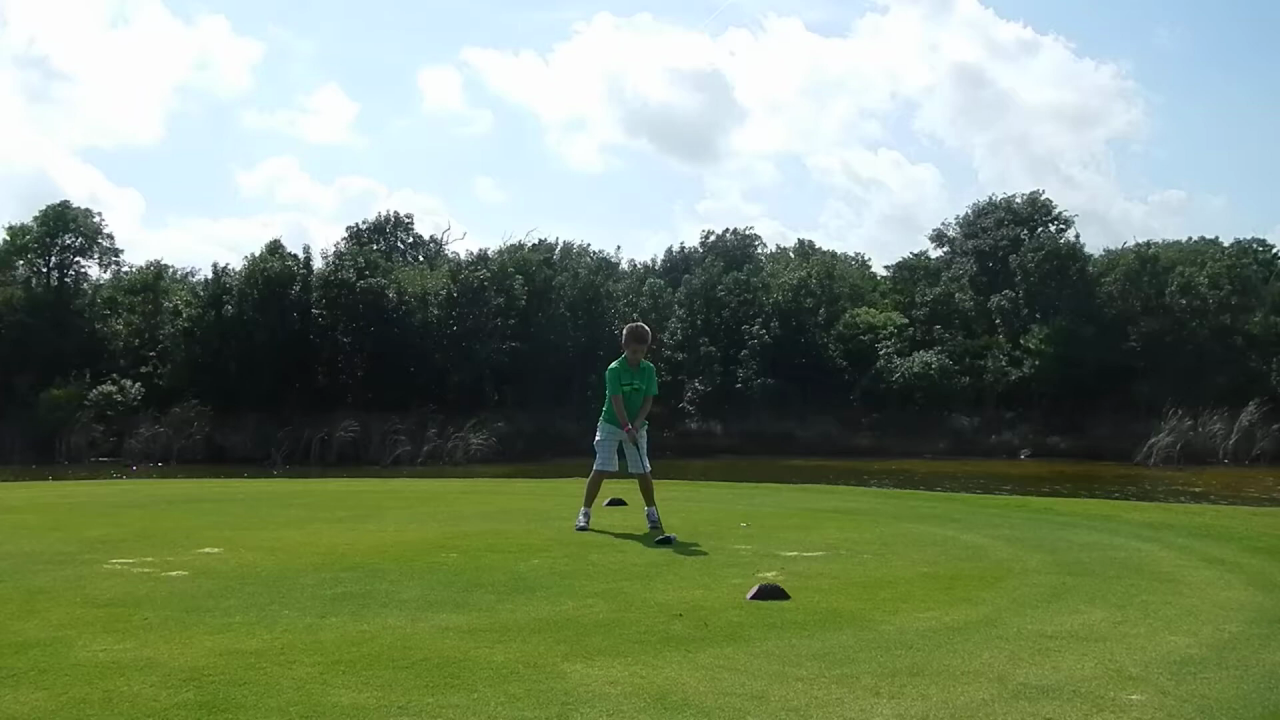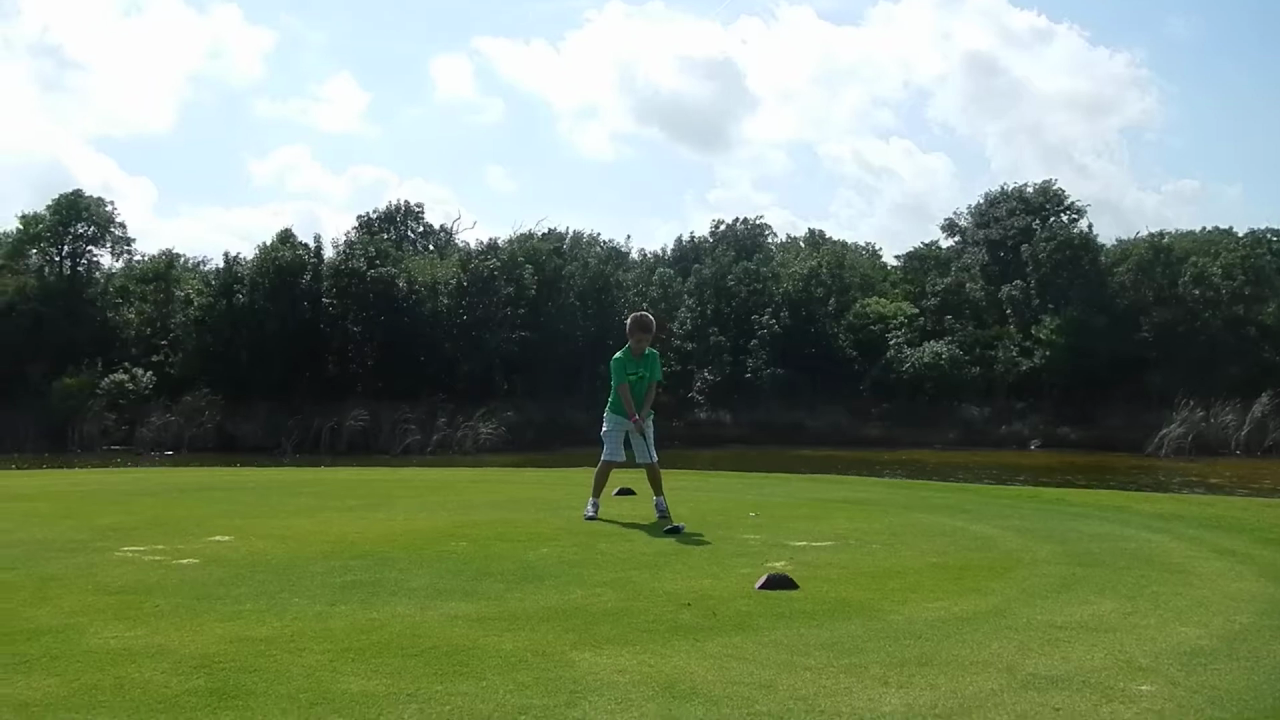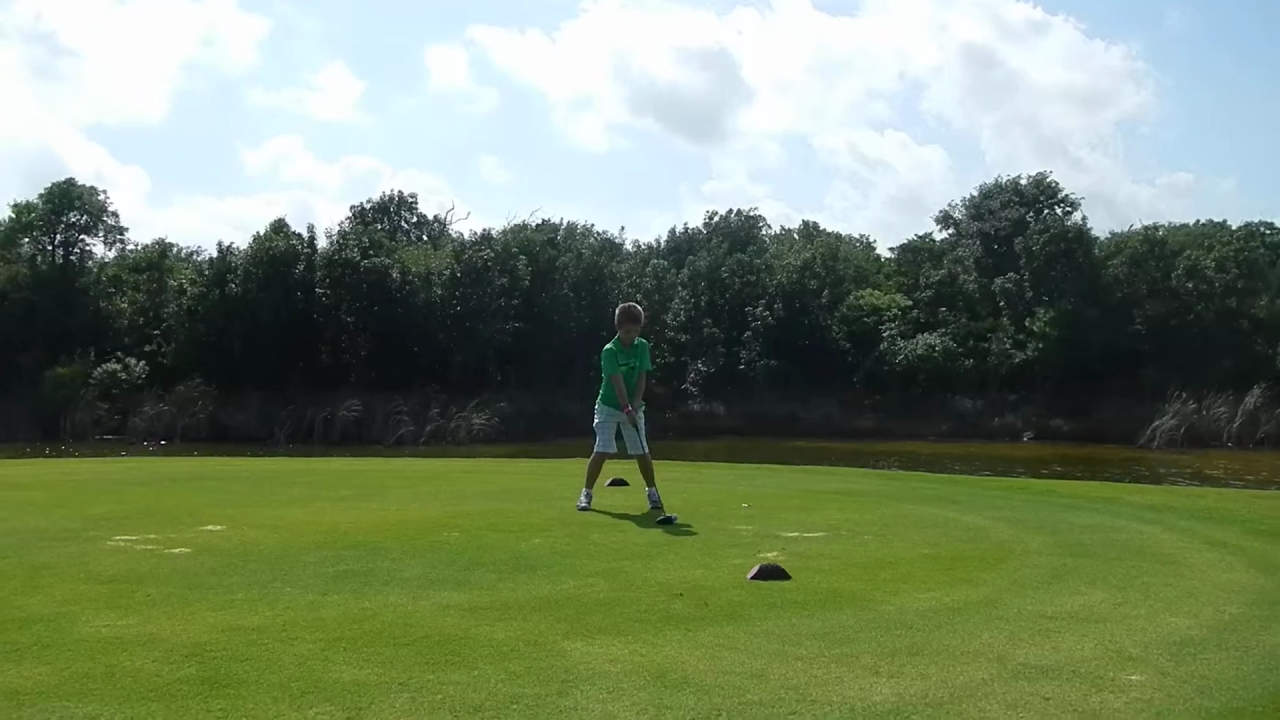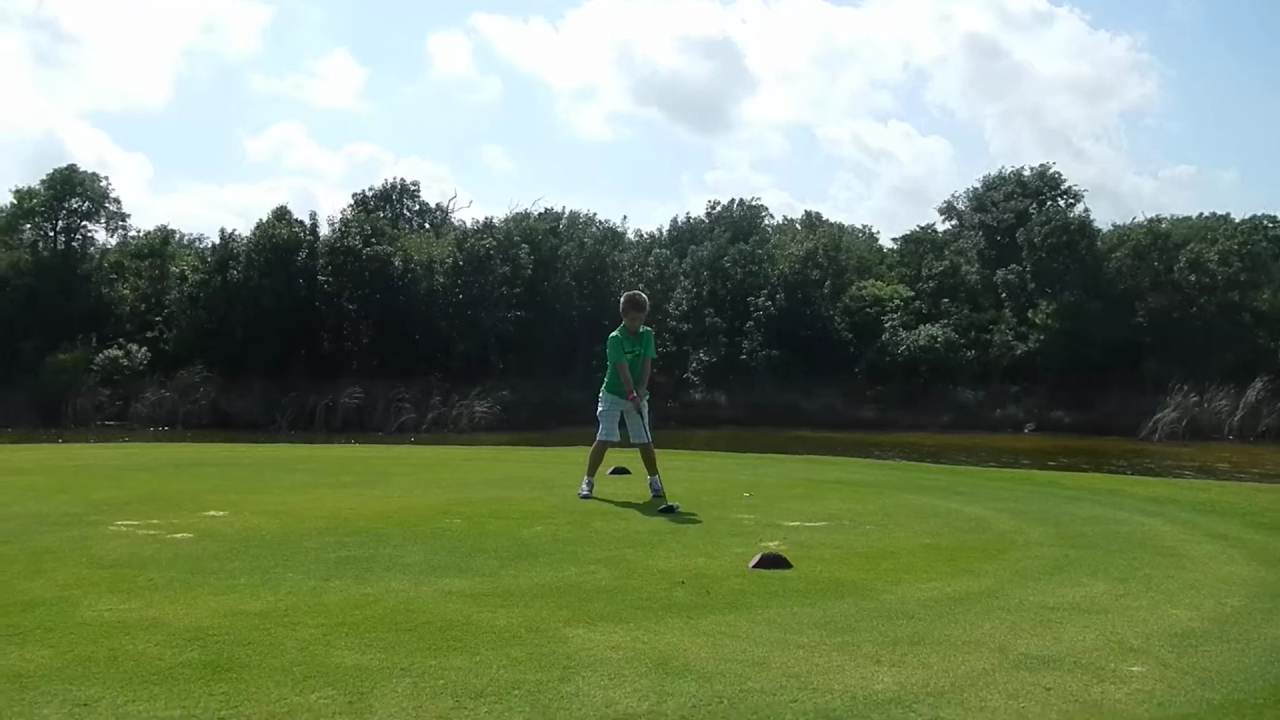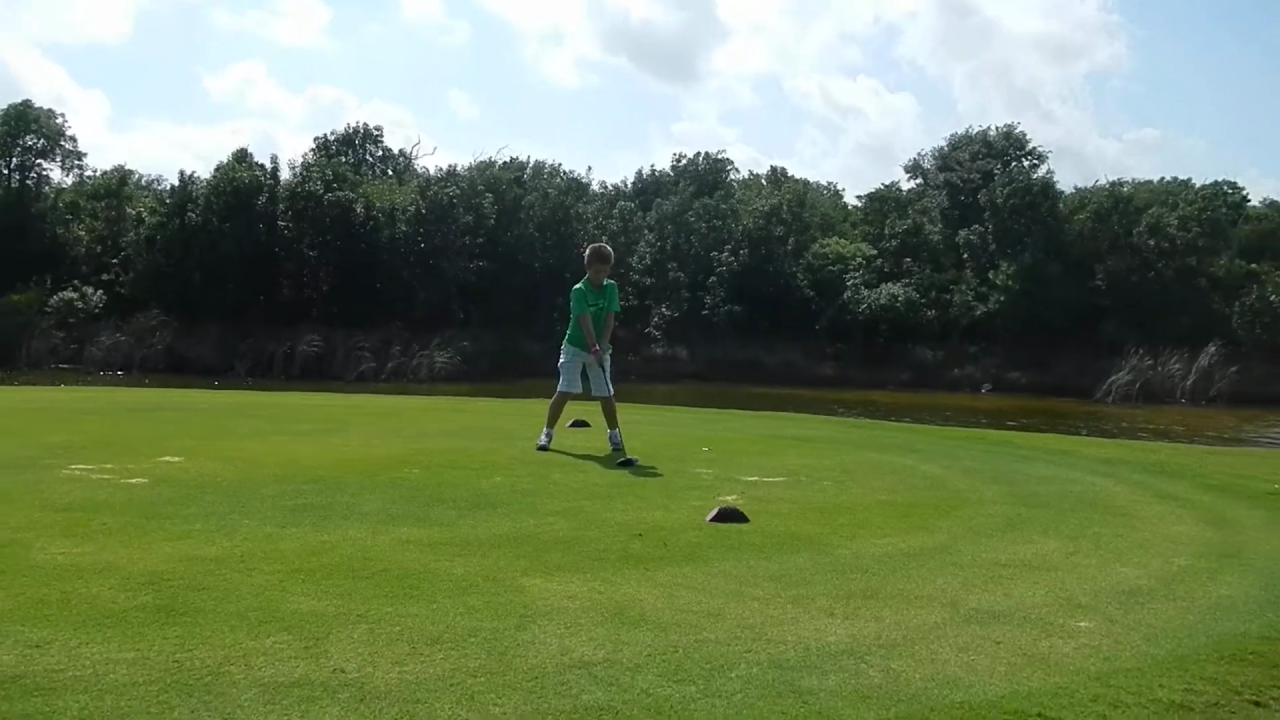
dt=0.2s
person 1, frame 1
left shoulder: (649, 369)
right shoulder: (614, 369)
left elbow: (648, 401)
right elbow: (617, 402)
left wrist: (637, 424)
right wrist: (627, 427)
left hip: (636, 426)
right hip: (611, 425)
left knee: (643, 471)
right knee: (601, 469)
left ankle: (652, 512)
right ankle: (585, 512)
person 1, frame 2
left shoulder: (653, 357)
right shoulder: (619, 359)
left elbow: (652, 388)
right elbow: (624, 392)
left wrist: (642, 414)
right wrist: (633, 418)
left hip: (642, 416)
right hip: (617, 415)
left knee: (651, 461)
right knee: (609, 460)
left ankle: (660, 502)
right ankle: (593, 502)
person 1, frame 3
left shoulder: (642, 346)
right shoulder: (609, 351)
left elbow: (642, 378)
right elbow: (617, 382)
left wrist: (634, 405)
right wrist: (626, 408)
left hip: (633, 407)
right hip: (608, 406)
left knee: (642, 452)
right knee: (602, 451)
left ankle: (652, 492)
right ankle: (586, 493)
person 1, frame 4
left shoulder: (647, 334)
right shoulder: (615, 338)
left elbow: (647, 366)
right elbow: (622, 369)
left wrist: (640, 392)
right wrist: (631, 396)
left hip: (637, 395)
right hip: (613, 395)
left knee: (644, 440)
right knee: (604, 439)
left ankle: (654, 481)
right ankle: (588, 481)
person 1, frame 5
left shoulder: (611, 288)
right shoulder: (579, 291)
left elbow: (610, 319)
right elbow: (585, 322)
left wrist: (602, 346)
right wrist: (593, 349)
left hip: (599, 349)
right hip: (575, 347)
left knee: (606, 394)
right knee: (564, 391)
left ankle: (614, 434)
right ankle: (547, 432)
